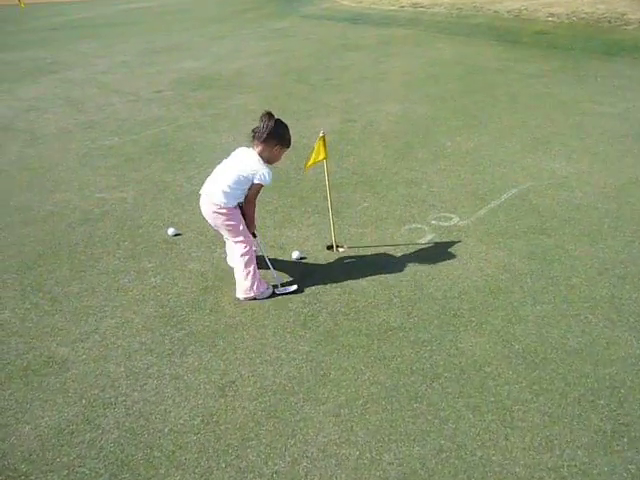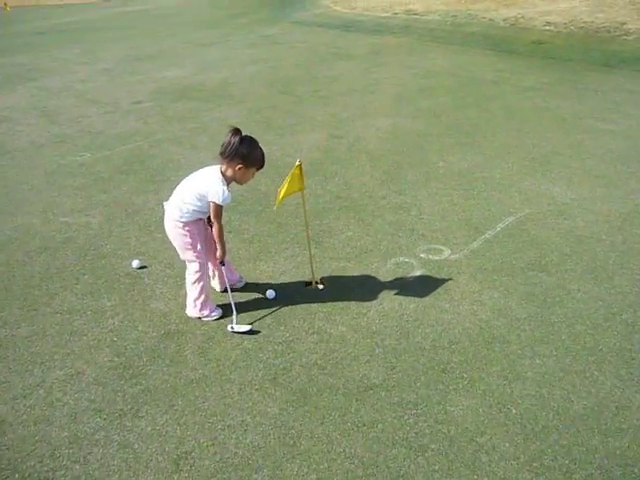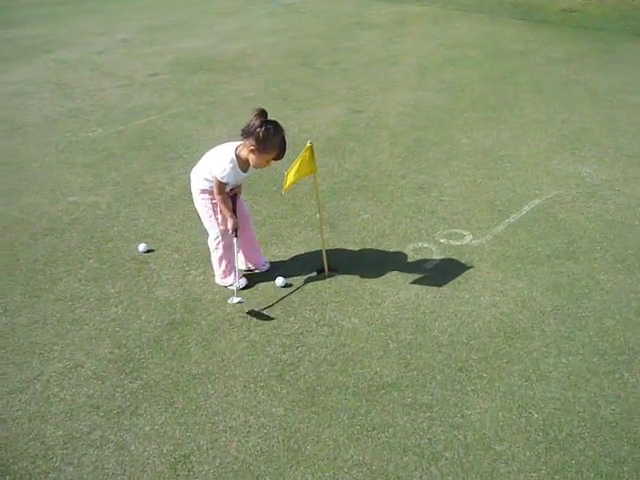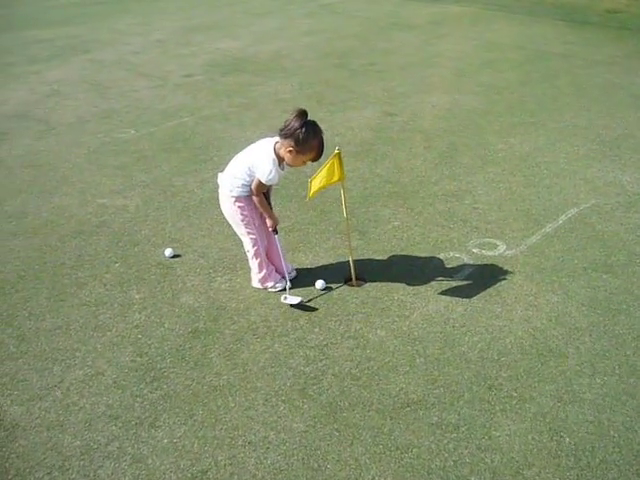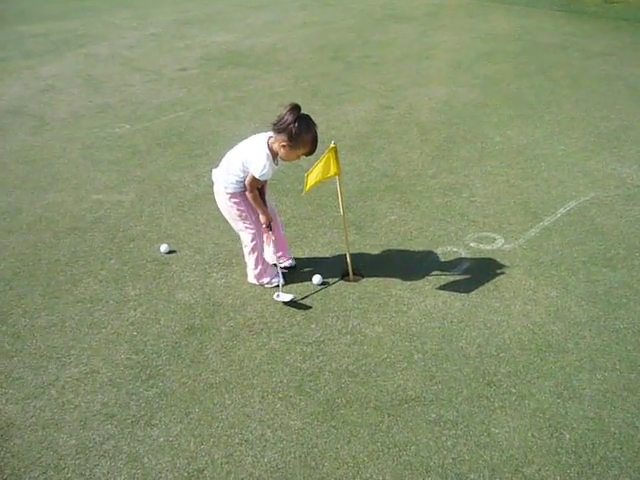
dt=0.7s
person 1, frame 1
left shoulder: (241, 151)
right shoulder: (262, 172)
right elbow: (250, 201)
left wrist: (246, 223)
right wrist: (251, 225)
left hip: (207, 198)
right hip: (220, 206)
left knee: (235, 231)
right knee: (244, 242)
left ankle: (236, 259)
right ankle: (250, 288)
person 1, frame 2
left shoulder: (217, 171)
right shoulder: (220, 189)
right elbow: (216, 222)
right wrist: (220, 248)
left hip: (193, 216)
right hip: (181, 222)
left knee: (212, 248)
right knee: (198, 262)
left ankle: (224, 280)
right ankle: (199, 308)
person 1, frame 3
left shoulder: (244, 151)
right shoulder: (226, 165)
right elbow: (219, 193)
left wrist: (237, 186)
right wrist: (230, 217)
left hip: (227, 187)
right hip: (206, 190)
left knee: (244, 223)
right knee: (221, 232)
left ankle: (250, 261)
right ankle: (225, 275)
person 1, frame 4
left shoulder: (277, 144)
right shoulder: (270, 168)
right elbow: (256, 192)
left wrist: (268, 203)
right wrist: (269, 216)
left hip: (247, 189)
right hip: (235, 196)
left knee: (268, 231)
right knee: (255, 237)
left ankle: (279, 268)
right ankle: (264, 278)
person 1, frame 5
left shoulder: (272, 139)
right shoulder: (263, 163)
right elbow: (250, 189)
left wrist: (263, 193)
right wrist: (262, 212)
left hip: (244, 184)
right hip: (231, 191)
left knee: (272, 218)
right knee: (253, 231)
left ankle: (279, 255)
right ankle: (260, 275)
